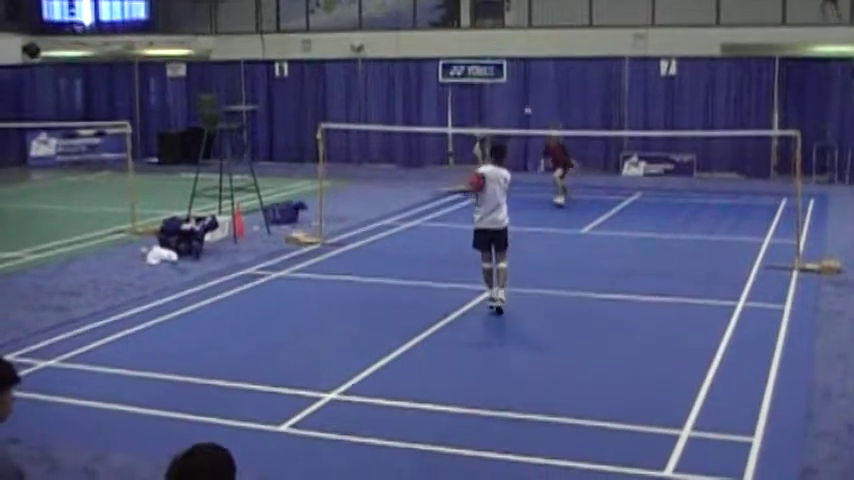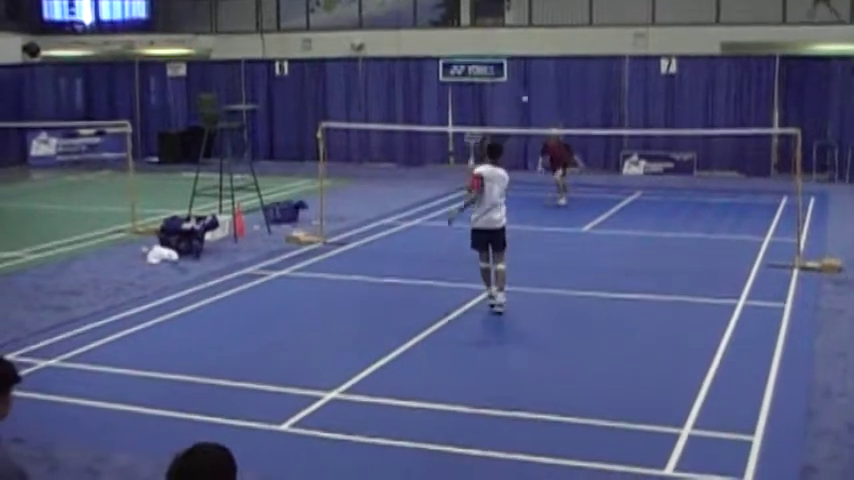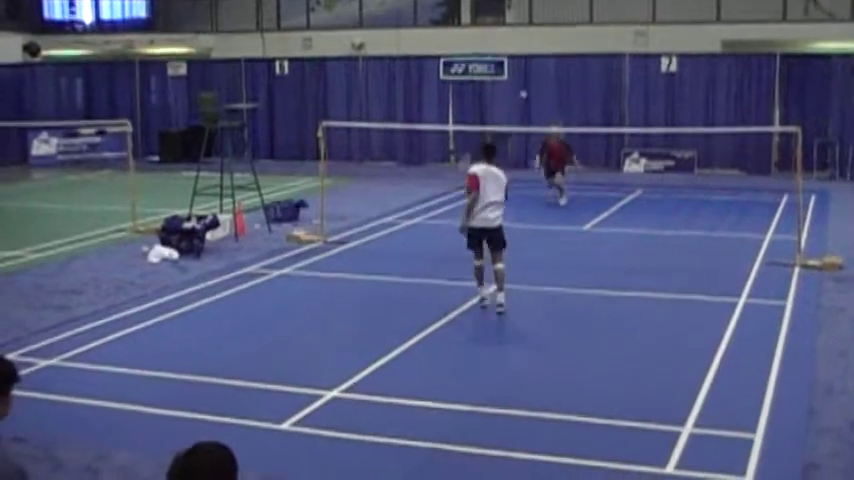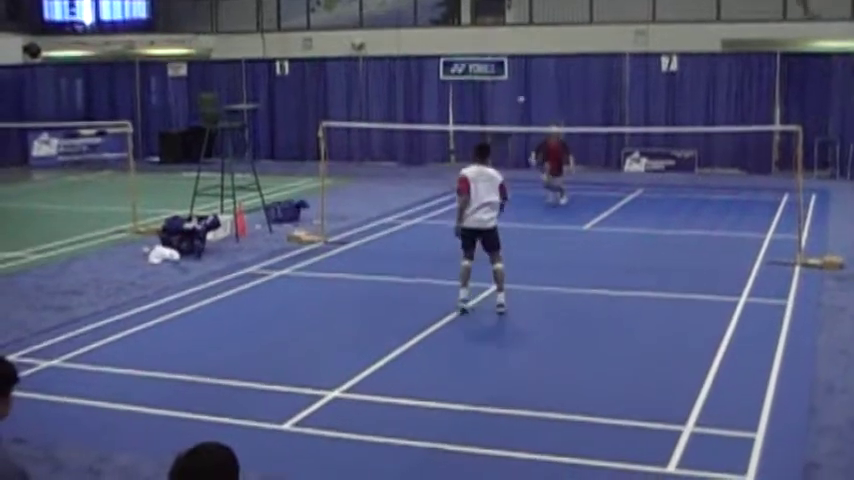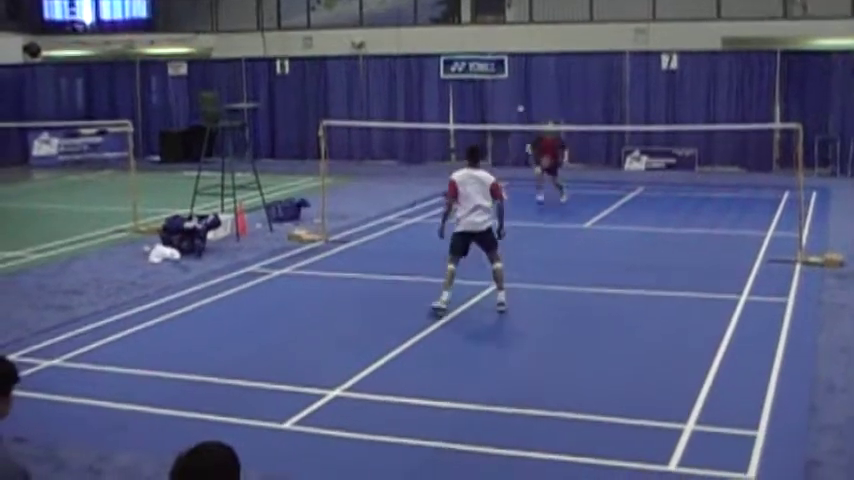
dt=0.1s
person 1, frame 1
left shoulder: (483, 172)
right shoulder: (506, 175)
left elbow: (472, 188)
left hip: (483, 223)
right hip: (501, 223)
left knee: (486, 259)
right knee: (501, 259)
left ankle: (492, 295)
right ankle: (501, 295)
person 1, frame 2
left shoulder: (480, 172)
right shoulder: (504, 175)
left elbow: (475, 195)
left wrist: (458, 210)
left hip: (480, 223)
right hip: (498, 223)
left knee: (484, 259)
right knee: (499, 260)
left ankle: (491, 293)
right ankle: (500, 298)
person 1, frame 3
left shoulder: (474, 172)
right shoulder: (501, 175)
left elbow: (472, 197)
left wrist: (464, 221)
left hip: (475, 222)
right hip: (495, 222)
left knee: (477, 258)
right knee: (498, 260)
left ankle: (483, 292)
right ankle: (500, 299)
person 1, frame 4
left shoulder: (465, 174)
right shoulder: (497, 176)
left elbow: (463, 200)
right elbow: (503, 202)
left wrist: (458, 223)
left hip: (469, 223)
right hip: (489, 223)
left knee: (467, 258)
right knee: (496, 260)
left ankle: (463, 296)
right ankle: (500, 299)
person 1, frame 5
left shoulder: (456, 178)
right shoulder: (489, 179)
left elbow: (449, 204)
right elbow: (500, 203)
left wrist: (442, 224)
right wrist: (501, 226)
left hip: (462, 226)
right hip: (483, 226)
left knee: (452, 262)
right knee: (495, 260)
left ankle: (444, 299)
right ankle: (501, 298)
